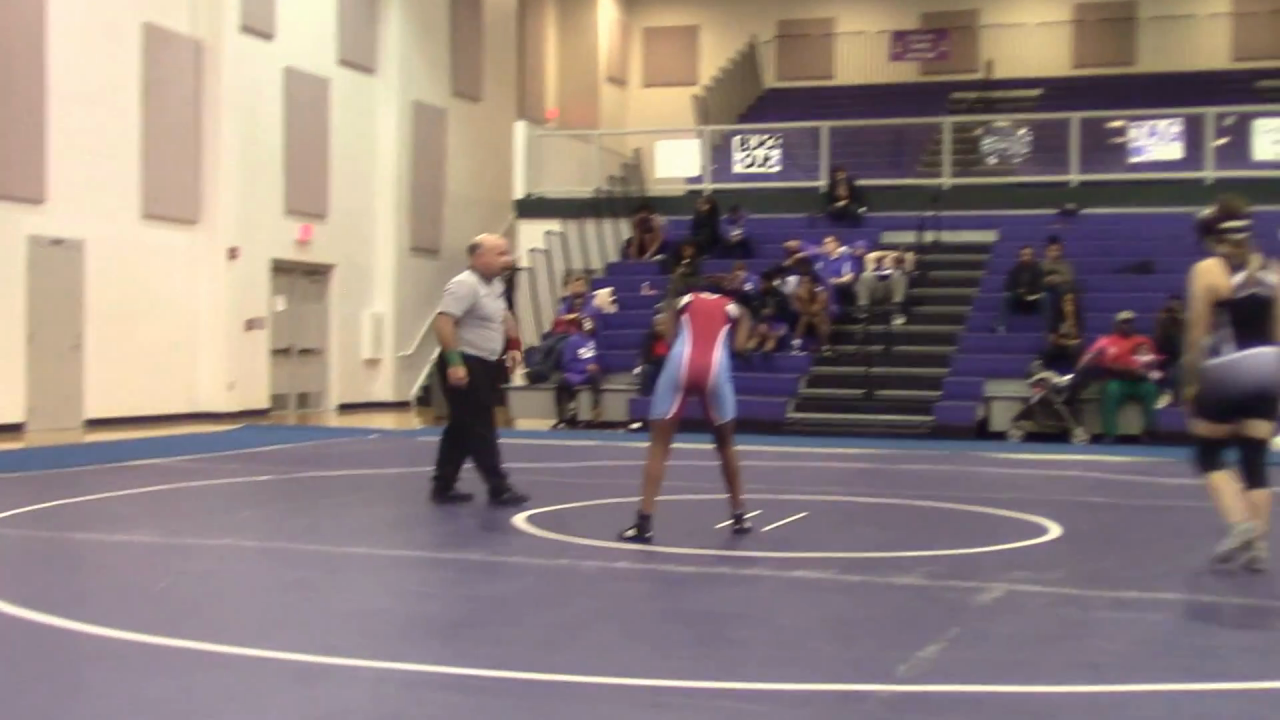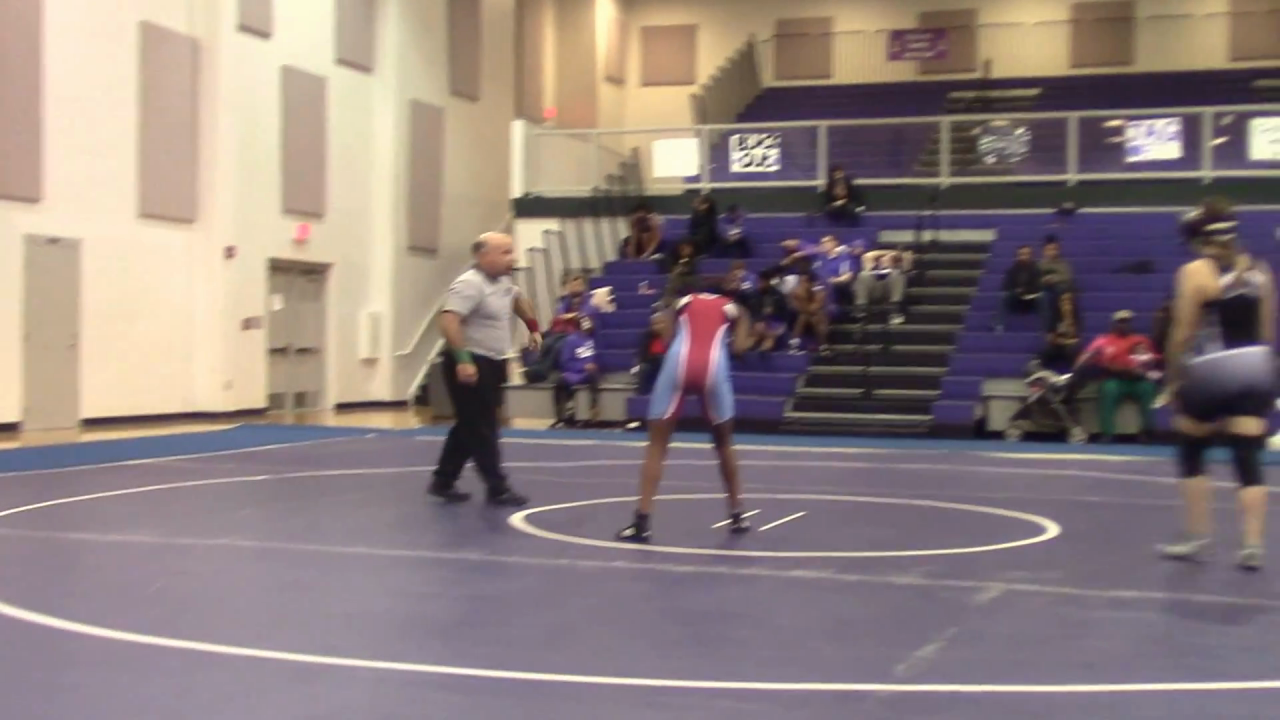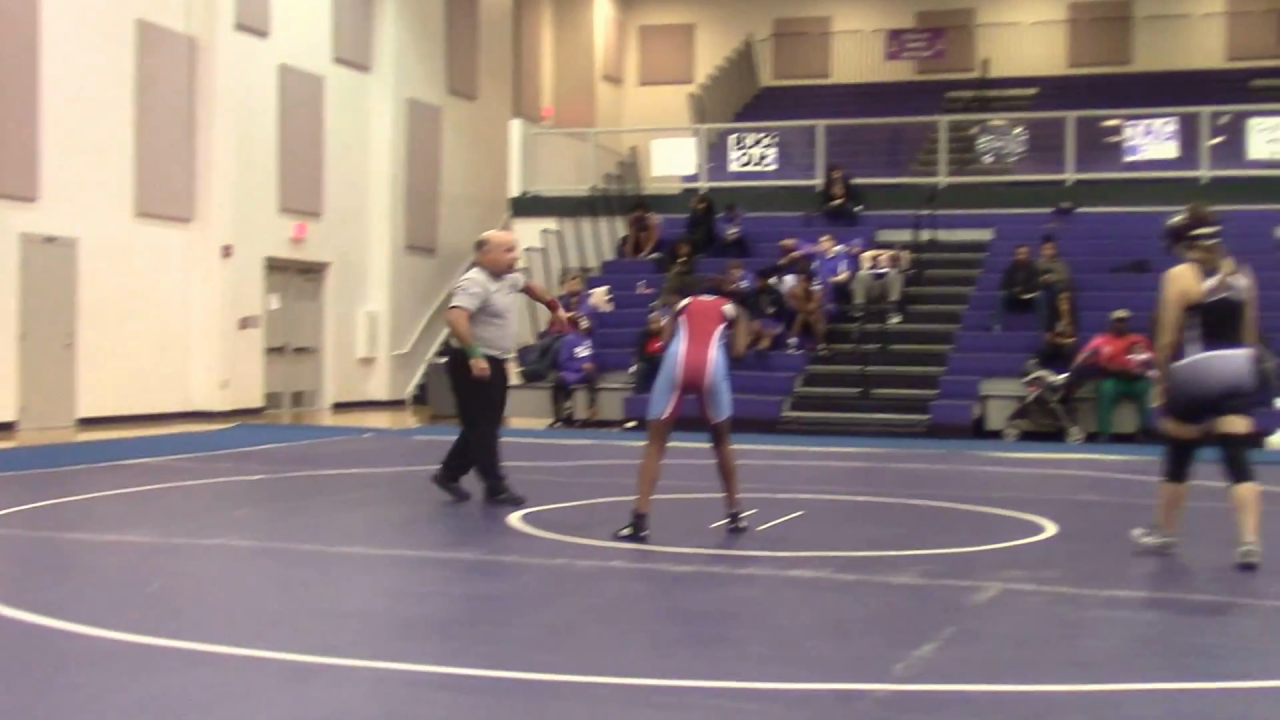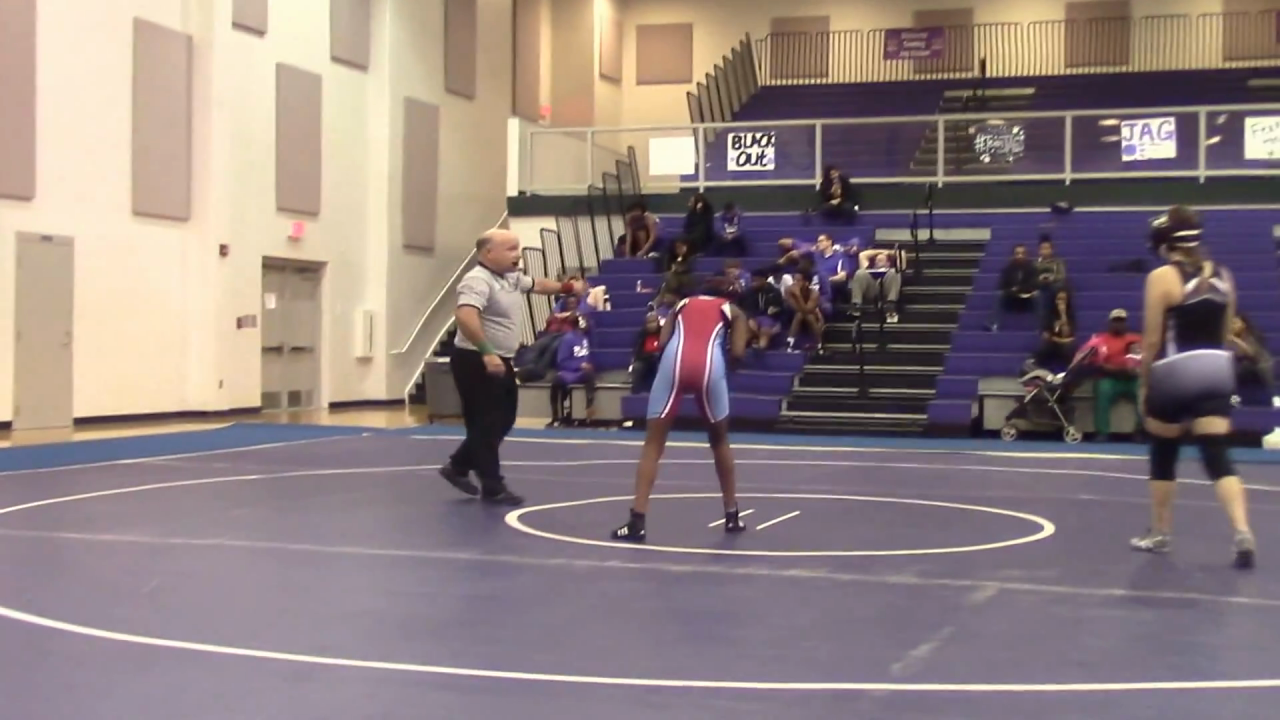
dt=0.1s
person 1, frame 1
left shoulder: (1206, 270)
left elbow: (1197, 334)
left wrist: (1190, 382)
left hip: (1228, 370)
left knee: (1209, 456)
left ankle: (1240, 525)
person 1, frame 2
left shoulder: (1195, 271)
left elbow: (1182, 334)
left wrist: (1173, 379)
left hip: (1213, 369)
left knee: (1190, 455)
right knee: (1247, 459)
left ankle: (1195, 538)
person 1, frame 3
left shoulder: (1179, 276)
right shoulder: (1240, 273)
left elbow: (1168, 338)
right elbow: (1248, 330)
left wrist: (1162, 382)
left hip: (1196, 371)
right hip: (1239, 367)
left knee: (1178, 458)
right knee: (1236, 459)
left ankle: (1164, 533)
right ankle: (1248, 542)
person 1, frame 4
left shoulder: (1162, 277)
right shoulder: (1221, 275)
left elbow: (1152, 339)
right elbow: (1225, 333)
left wrist: (1145, 384)
left hip: (1175, 370)
right hip: (1216, 369)
left knee: (1162, 457)
right knee: (1217, 459)
left ankle: (1160, 533)
right ankle: (1242, 533)
person 2, frame 1
left shoulder: (495, 284)
right shoulder: (464, 285)
left elbow: (504, 318)
right elbow: (443, 323)
left wrist: (513, 347)
right wrist: (453, 363)
left hip: (486, 365)
right hip: (464, 367)
left knee: (462, 427)
right knee: (480, 428)
left ankle: (443, 486)
right ankle: (498, 488)
person 2, frame 2
left shoulder: (503, 282)
right shoulder: (469, 284)
left elbow: (518, 300)
right elbow: (448, 321)
left wrist: (533, 328)
right wrist: (462, 360)
left hip: (491, 364)
right hip: (470, 365)
left knee: (470, 426)
right knee: (482, 428)
left ankle: (443, 481)
right ankle: (497, 488)
person 2, frame 3
left shoulder: (508, 278)
right shoulder: (473, 282)
left elbow: (530, 287)
right elbow: (455, 318)
left wrist: (554, 306)
right wrist: (474, 356)
left hip: (495, 364)
right hip: (471, 364)
left knee: (486, 425)
right knee: (484, 427)
left ankle: (449, 473)
right ankle: (495, 487)
person 2, frame 4
left shoulder: (511, 277)
right shoulder: (477, 281)
left elbow: (535, 284)
right elbow: (465, 316)
left wrist: (567, 288)
right wrist: (487, 353)
left hip: (500, 362)
right hip: (476, 363)
left knee: (501, 422)
right knee: (485, 426)
left ankle: (458, 467)
right ankle: (493, 488)
person 3, frame 1
left shoulder: (685, 301)
right shoulder: (736, 309)
left elbow: (670, 339)
right elbow: (739, 346)
left hip: (680, 364)
right hip: (714, 367)
left knee: (659, 446)
right knee: (725, 445)
left ankle: (644, 523)
right ankle: (739, 516)
person 3, frame 2
left shoulder: (684, 302)
right shoulder: (734, 309)
left elbow: (668, 340)
right elbow: (738, 348)
left hip: (678, 363)
right hip: (712, 366)
left knee: (656, 446)
right knee: (724, 444)
left ankle: (641, 523)
right ankle: (737, 516)
person 3, frame 3
left shoulder: (685, 303)
right shoulder: (734, 310)
left elbow: (666, 342)
right elbow: (738, 351)
left hip: (676, 362)
right hip: (711, 366)
left knee: (655, 444)
right knee: (722, 443)
left ankle: (640, 522)
right ankle: (734, 515)
person 3, frame 4
left shoulder: (683, 304)
right shoulder: (733, 310)
left elbow: (663, 341)
right elbow: (738, 353)
right wrist: (726, 373)
left hip: (675, 361)
right hip: (709, 364)
left knee: (653, 444)
right knee: (720, 442)
left ankle: (637, 522)
right ankle: (732, 515)
